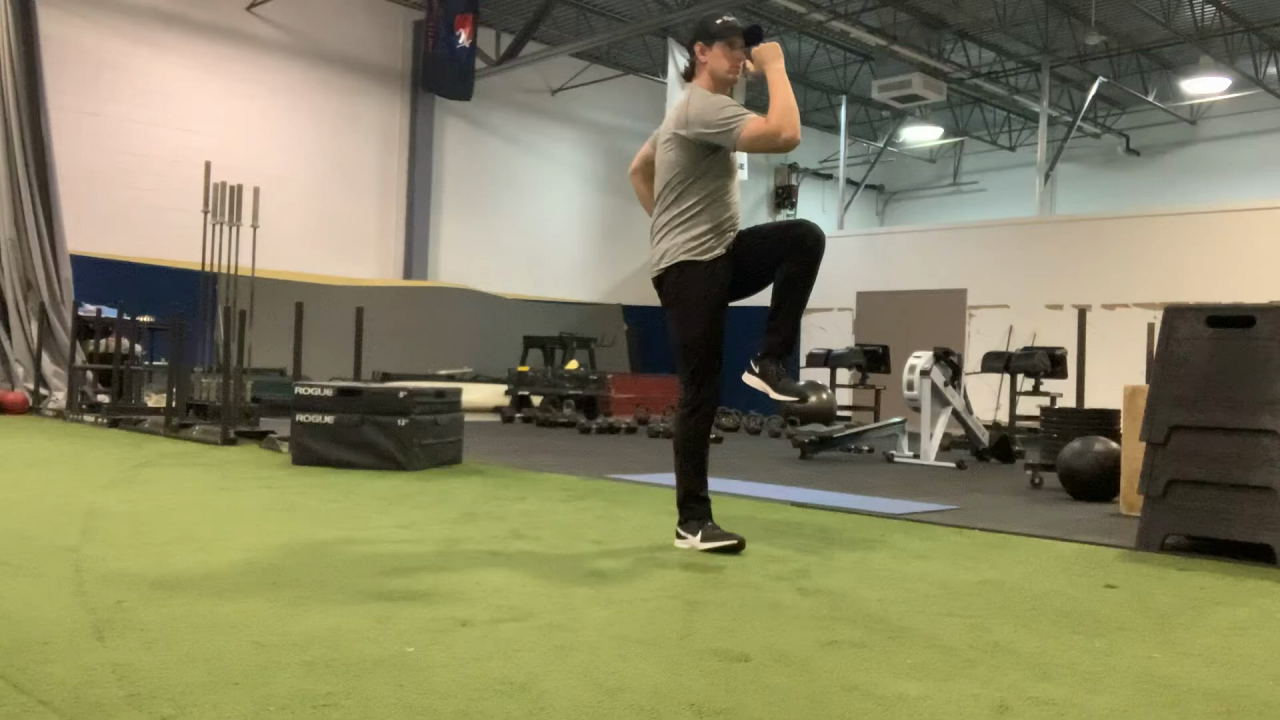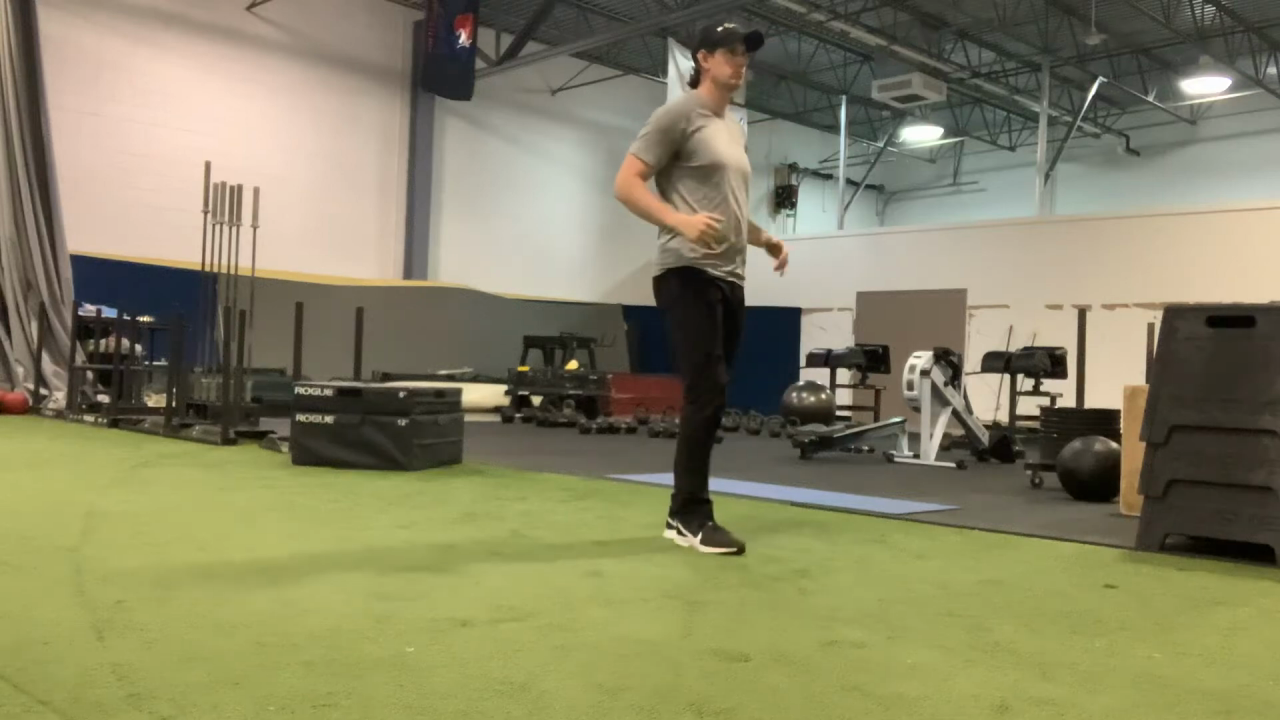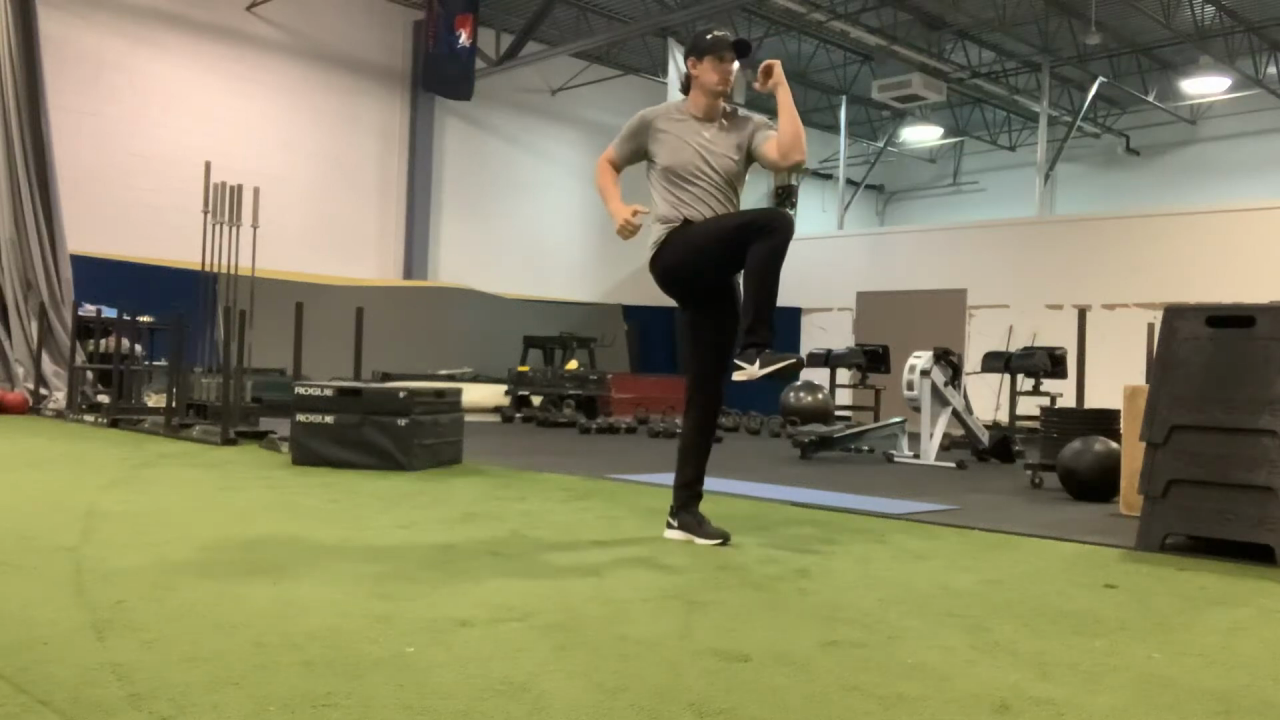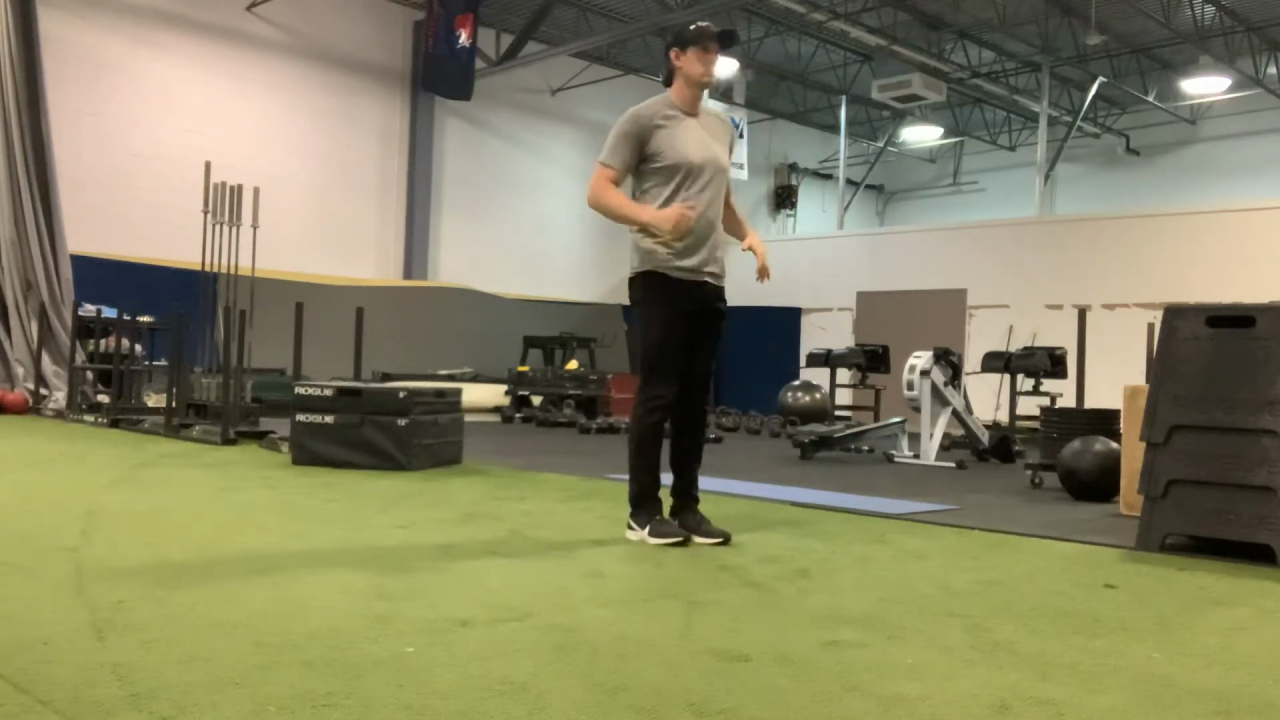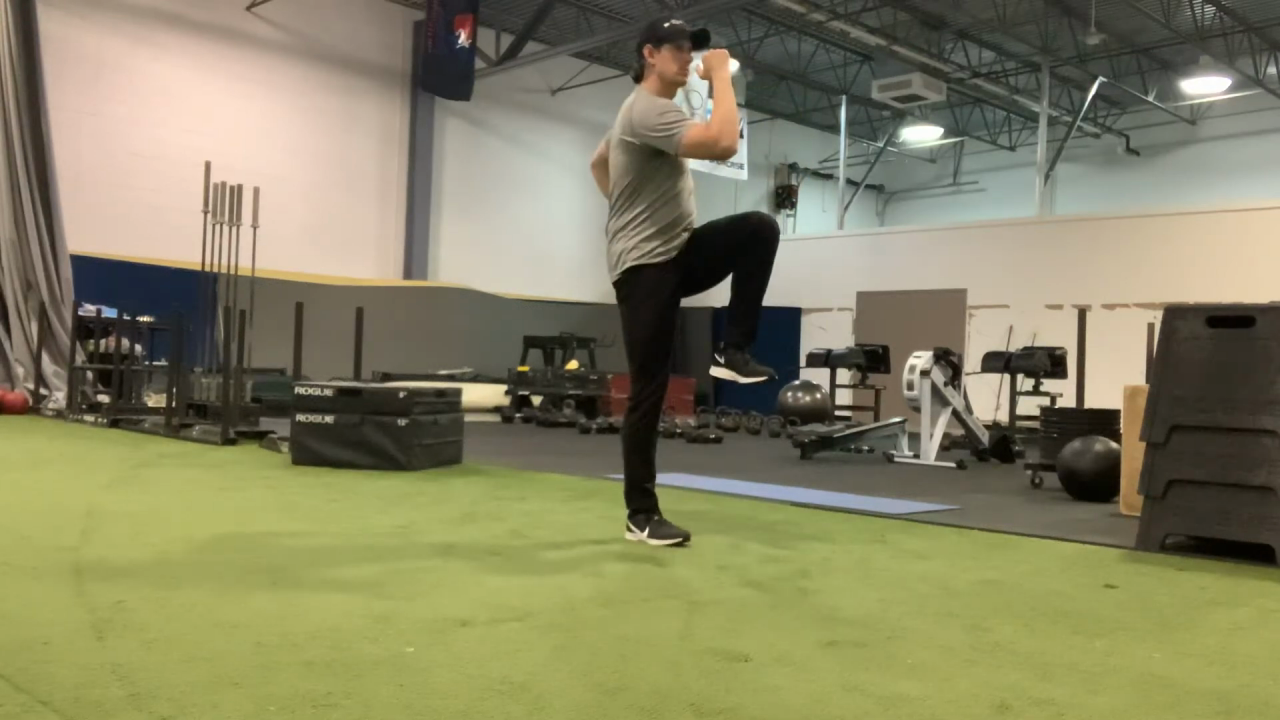
dt=1s
person 1, frame 1
left shoulder: (696, 109)
right shoulder: (704, 107)
left elbow: (638, 170)
right elbow: (786, 135)
left wrist: (667, 221)
right wrist: (775, 69)
left hip: (721, 254)
right hip: (689, 266)
left knee: (805, 237)
right knee: (701, 393)
left ankle: (769, 362)
right ankle: (693, 520)
person 1, frame 2
left shoulder: (735, 131)
right shoulder: (677, 116)
right elbow: (626, 184)
left wrist: (765, 239)
right wrist: (680, 222)
left hip: (728, 279)
right hip: (688, 274)
left knee: (712, 396)
right knee: (706, 391)
left ankle: (682, 511)
right ankle: (694, 515)
person 1, frame 3
left shoulder: (746, 127)
right shoulder: (653, 122)
left elbow: (792, 156)
right elbow: (606, 164)
left wrist: (780, 89)
right wrist: (617, 208)
left hip: (719, 274)
right hip: (677, 255)
left knee: (706, 396)
right knee: (775, 223)
left ankle: (684, 511)
right ankle: (755, 350)
person 1, frame 4
left shoulder: (721, 128)
right shoulder: (644, 119)
right elbow: (598, 192)
left wrist: (747, 233)
right wrist: (650, 217)
left hip: (708, 282)
right hip: (660, 278)
left knee: (695, 399)
right knee: (658, 396)
left ankle: (685, 506)
right ankle: (643, 512)
person 1, frame 5
left shoulder: (650, 109)
right shoulder: (648, 110)
left elbow: (598, 162)
right elbow: (723, 144)
right wrist: (721, 76)
left hip: (680, 251)
right hip: (644, 264)
left knee: (760, 229)
right knee: (648, 392)
left ankle: (734, 351)
right ankle: (641, 514)
